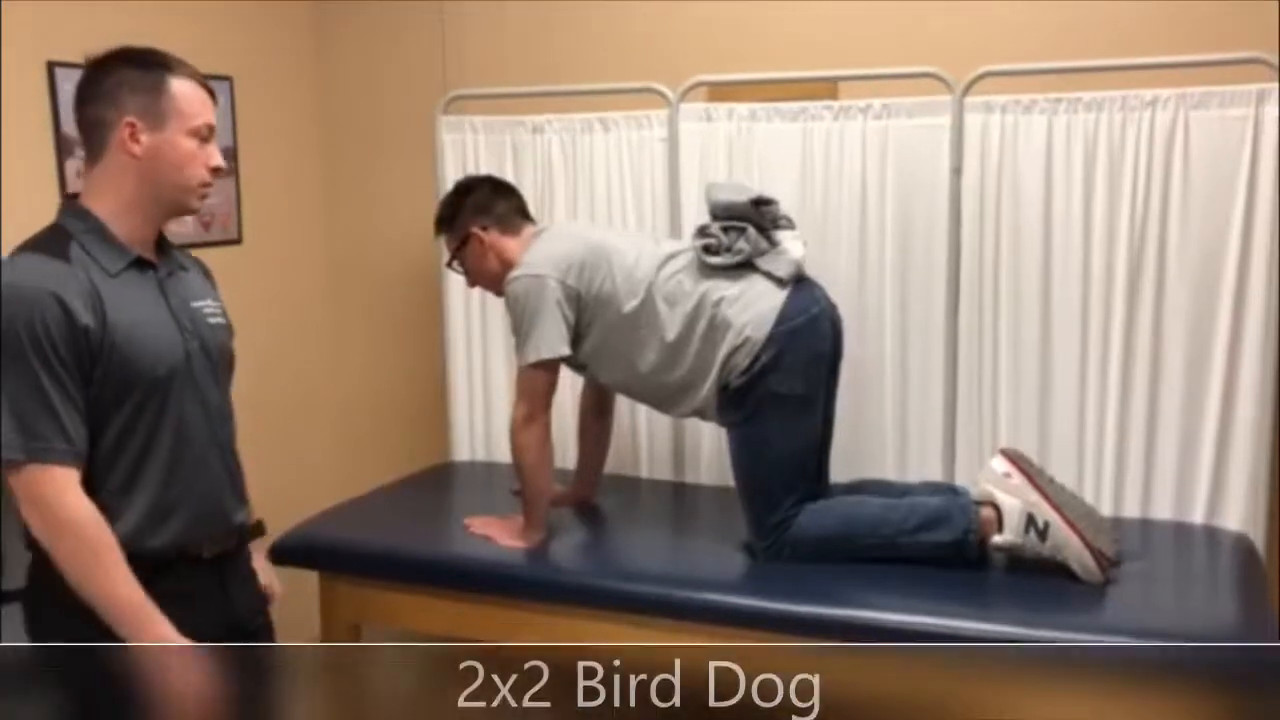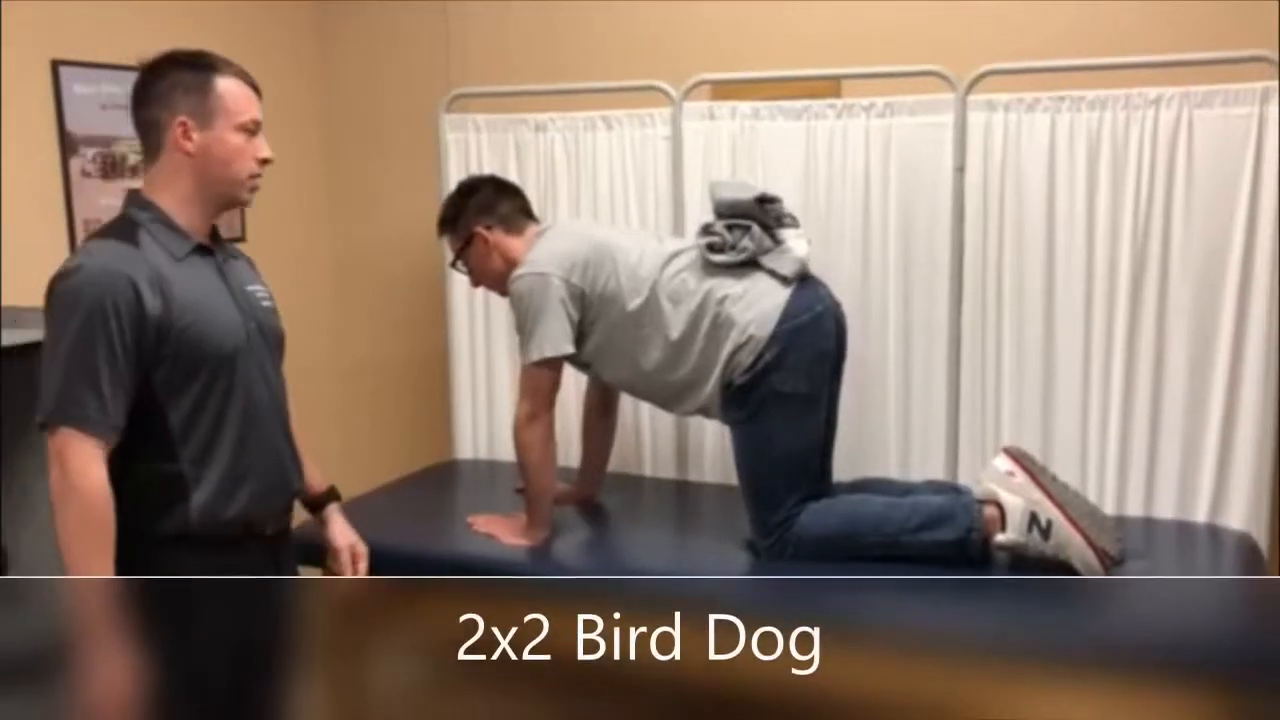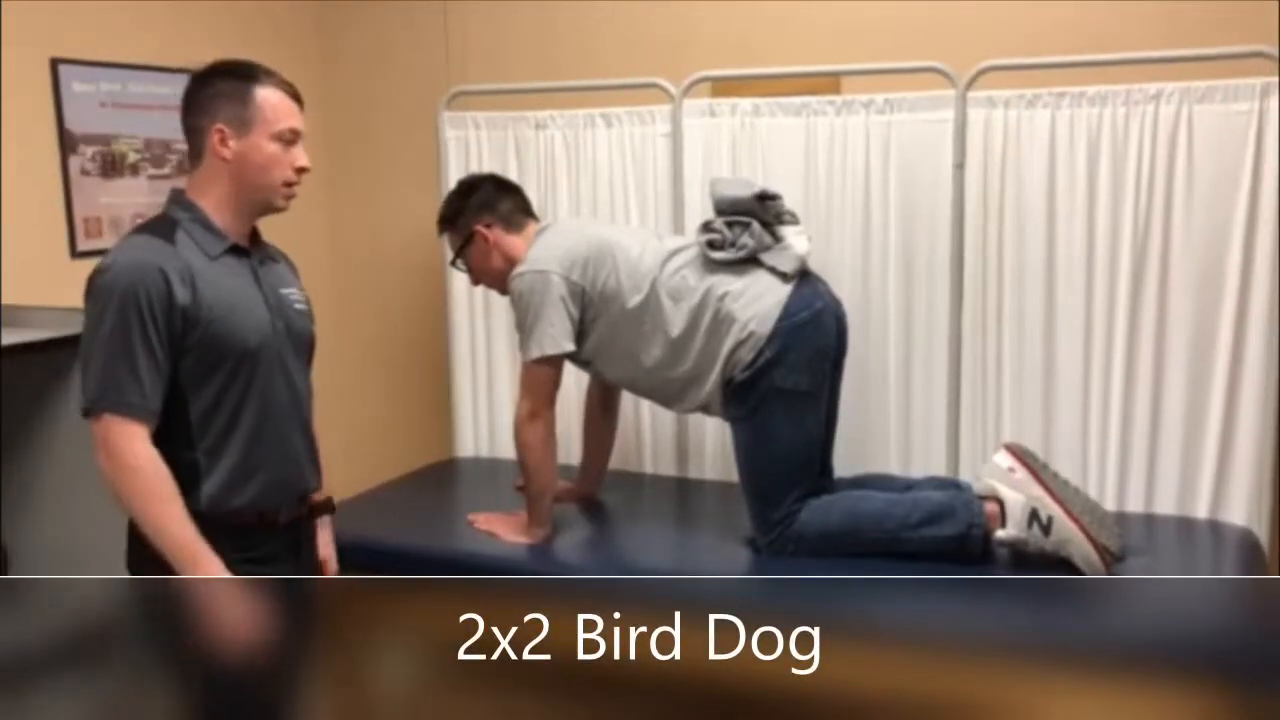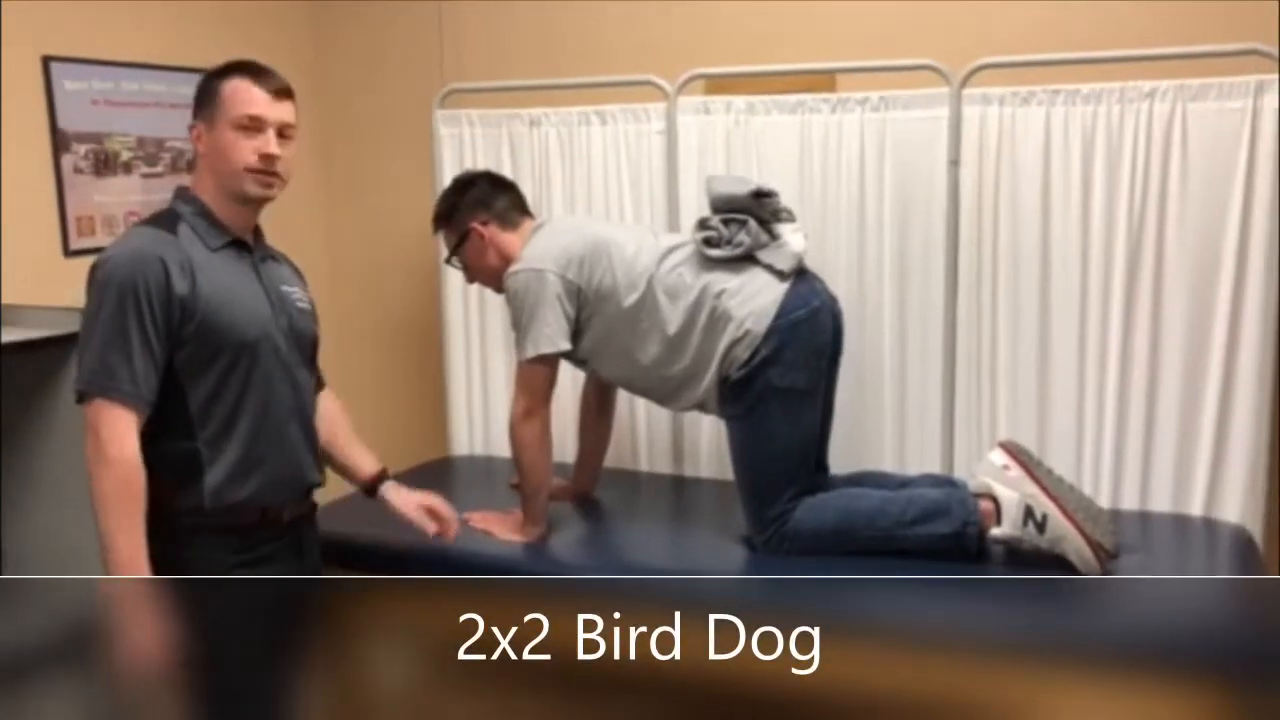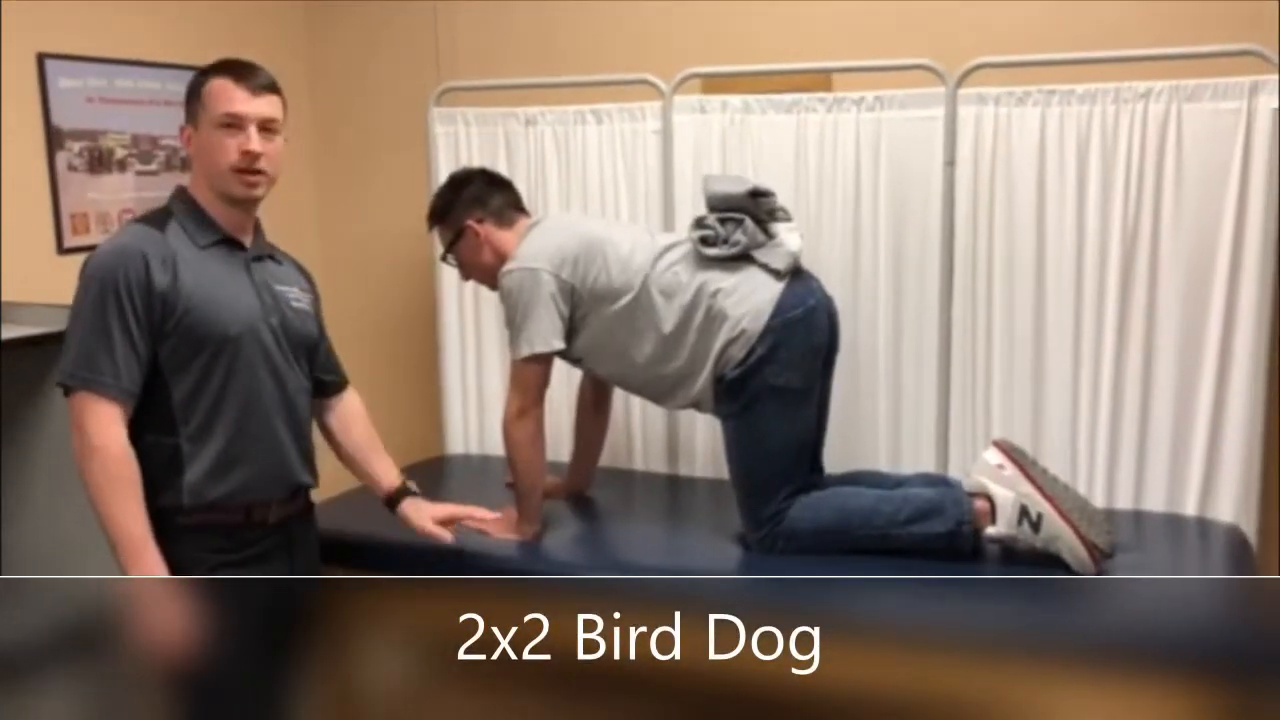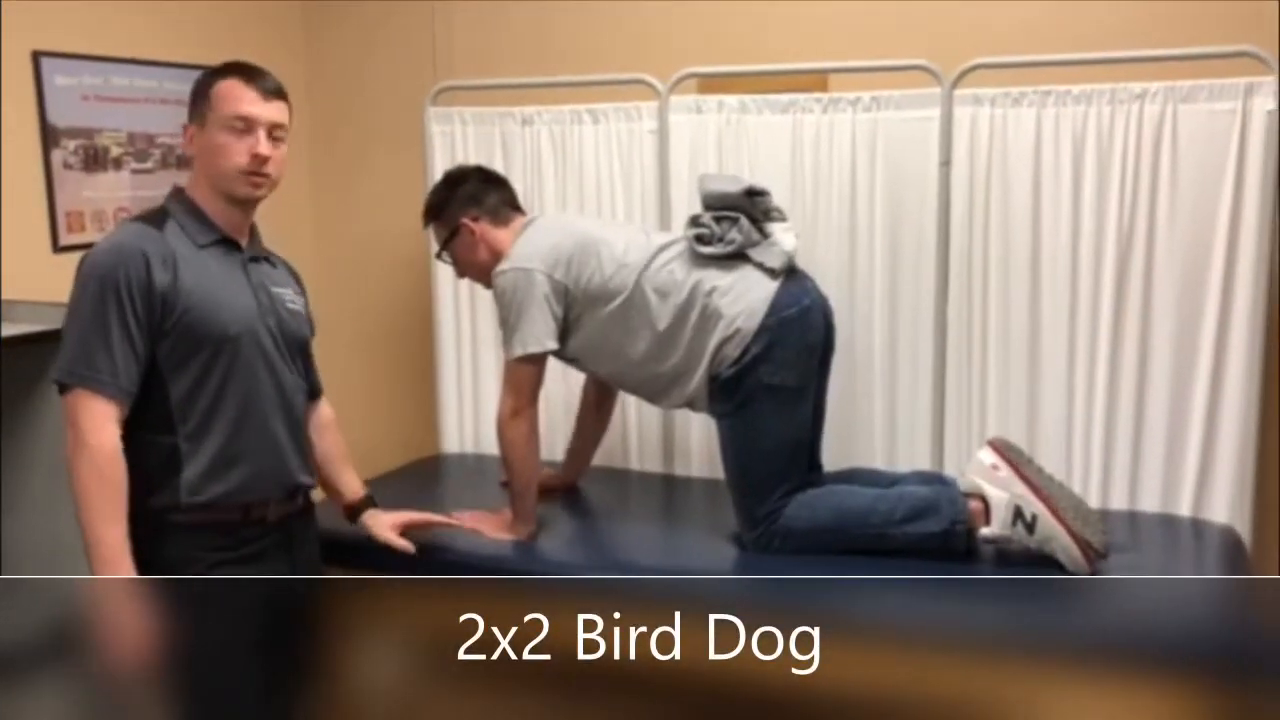
dt=0.4s
person 1, frame 1
left shoulder: (534, 278)
right shoulder: (569, 254)
left elbow: (530, 417)
right elbow: (598, 387)
left wrist: (531, 525)
right wrist: (580, 489)
left hip: (766, 344)
right hip: (795, 316)
left knee: (782, 534)
right knee: (796, 505)
left ankle: (991, 521)
right ankle: (988, 498)
person 1, frame 2
left shoulder: (537, 276)
right shoulder: (572, 252)
left elbow: (533, 416)
right elbow: (602, 384)
left wrist: (534, 523)
right wrist: (584, 487)
left hip: (770, 344)
right hip: (799, 315)
left knee: (784, 533)
right knee: (801, 504)
left ankle: (994, 520)
right ankle: (987, 497)
person 1, frame 3
left shoulder: (538, 275)
right shoulder: (574, 250)
left elbow: (534, 413)
right elbow: (604, 384)
left wrist: (534, 521)
right wrist: (584, 485)
left hip: (770, 340)
right hip: (798, 311)
left knee: (785, 530)
right knee: (801, 499)
left ankle: (996, 516)
right ankle: (991, 493)
person 1, frame 4
left shoulder: (535, 273)
right shoulder: (569, 247)
left elbow: (530, 412)
right elbow: (601, 381)
left wrist: (530, 520)
right wrist: (581, 483)
left hip: (767, 338)
right hip: (795, 309)
left knee: (781, 526)
right knee: (798, 495)
left ankle: (993, 514)
right ankle: (986, 489)
person 1, frame 5
left shoulder: (528, 271)
right shoulder: (564, 246)
left elbow: (523, 410)
right elbow: (598, 377)
left wrist: (525, 519)
right wrist: (574, 481)
left hip: (763, 336)
right hip: (791, 308)
left knee: (776, 525)
right knee: (792, 493)
left ankle: (986, 513)
right ankle: (982, 489)
person 1, frame 6
left shoulder: (520, 271)
right shoulder: (558, 242)
left elbow: (516, 411)
right elbow: (606, 375)
left wrist: (520, 518)
right wrist: (566, 474)
left hip: (756, 338)
right hip: (785, 307)
left knee: (771, 524)
right knee: (792, 491)
left ankle: (981, 512)
right ankle: (972, 487)
person 2, frame 1
left shoulder: (191, 276)
right elbow: (50, 495)
left wrist: (249, 542)
right wrist: (154, 642)
left hip: (226, 581)
right hip: (118, 610)
person 2, frame 2
left shoulder: (235, 266)
right shoulder: (110, 277)
right elbow: (79, 462)
left wrist: (324, 506)
right wrist: (103, 634)
left hip: (266, 556)
right hip: (185, 576)
person 2, frame 3
left shoulder: (277, 269)
right shoulder: (144, 272)
right elbow: (121, 445)
left wrist: (319, 513)
right wrist: (210, 576)
left hip: (287, 547)
right hip: (213, 560)
person 2, frame 4
left shoulder: (284, 273)
right shoulder: (146, 263)
right elbow: (112, 435)
left wrist: (384, 485)
right wrist: (133, 598)
left hip: (293, 542)
right hip: (207, 559)
person 2, frame 5
left shoulder: (289, 274)
right shoulder: (134, 261)
left elbow: (335, 398)
right elbow: (99, 427)
left wrist: (401, 496)
right wrist: (148, 576)
left hip: (292, 541)
right hip: (200, 556)
person 2, frame 6
left shoulder: (280, 275)
right shoulder: (133, 259)
right elbow: (93, 425)
left wrist: (360, 506)
right wrist: (117, 582)
left hip: (292, 543)
right hip: (198, 558)
